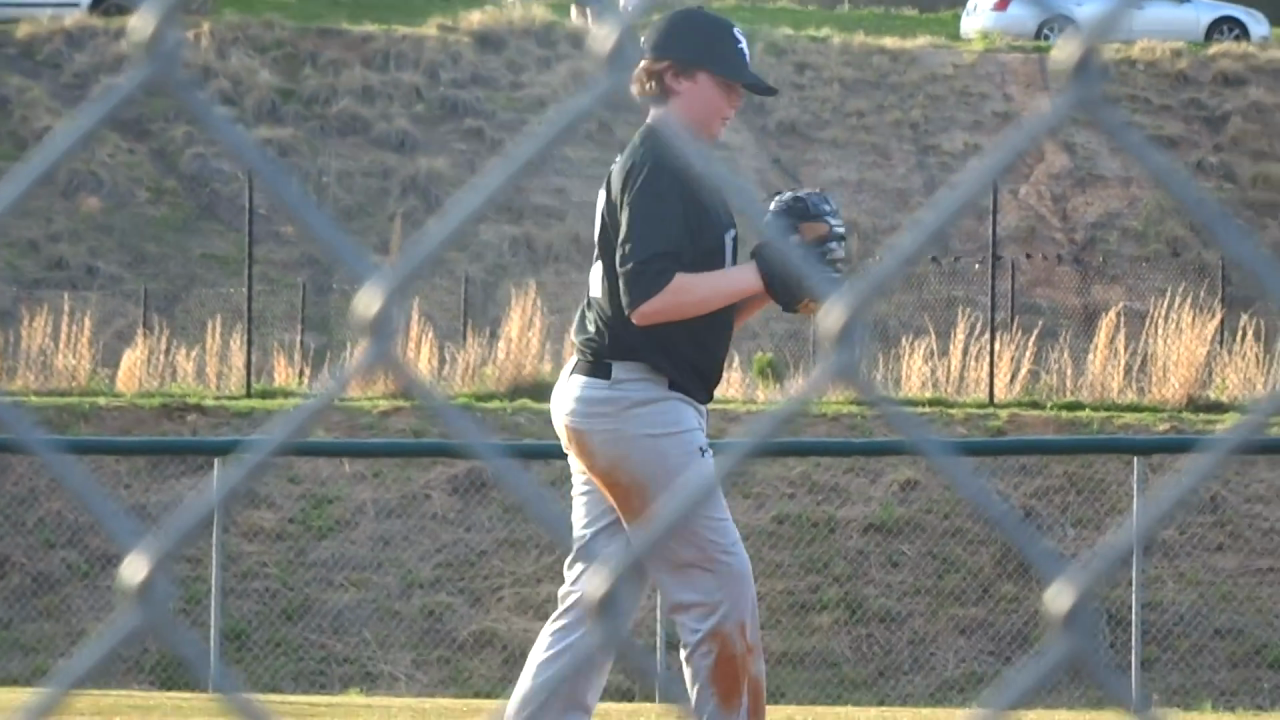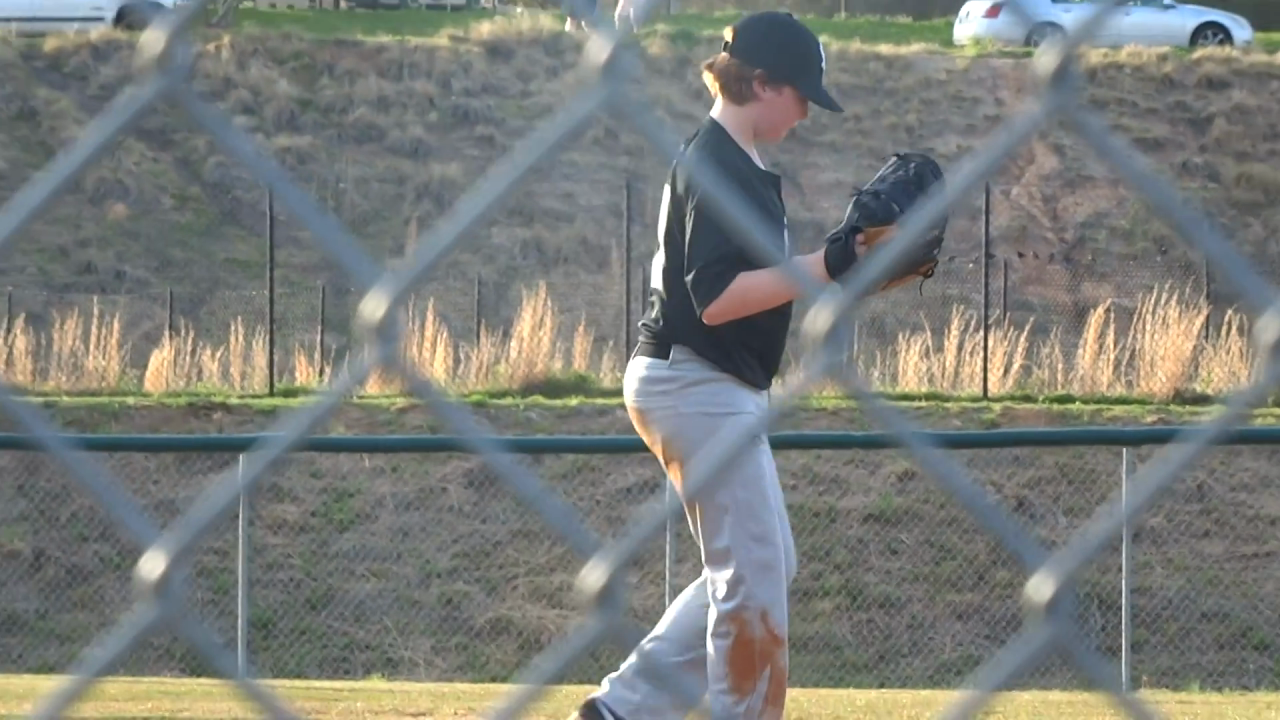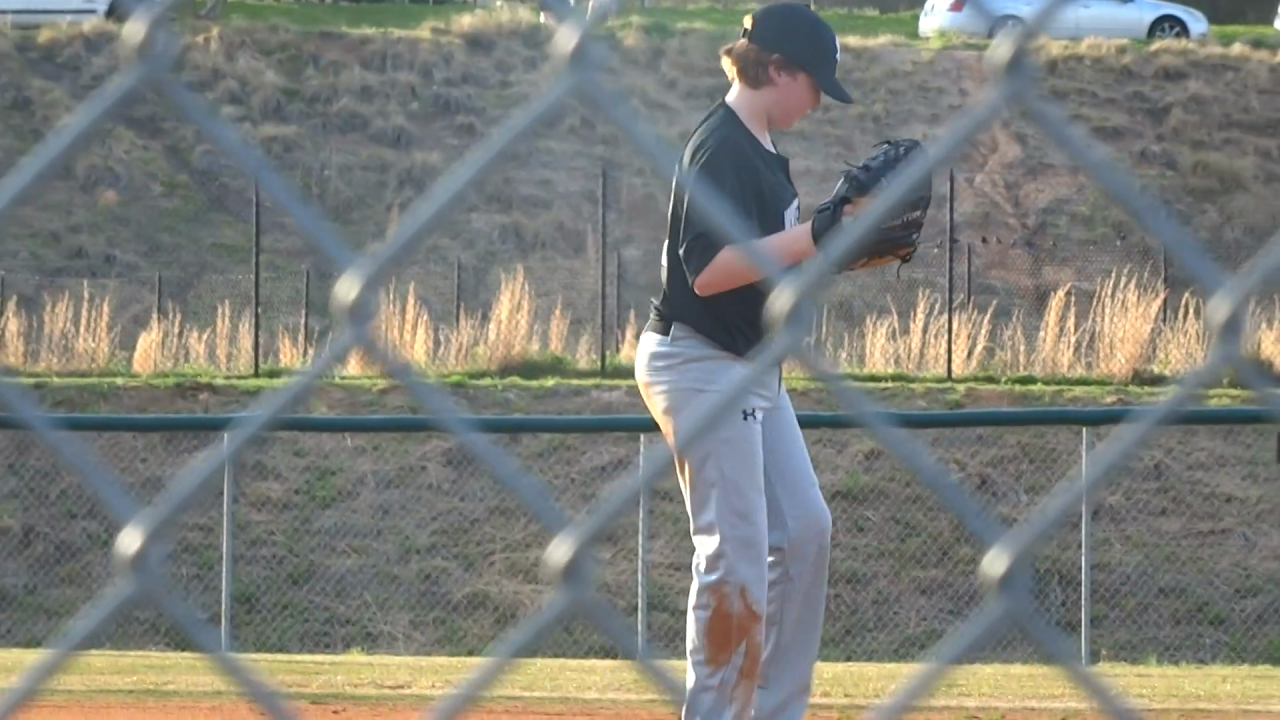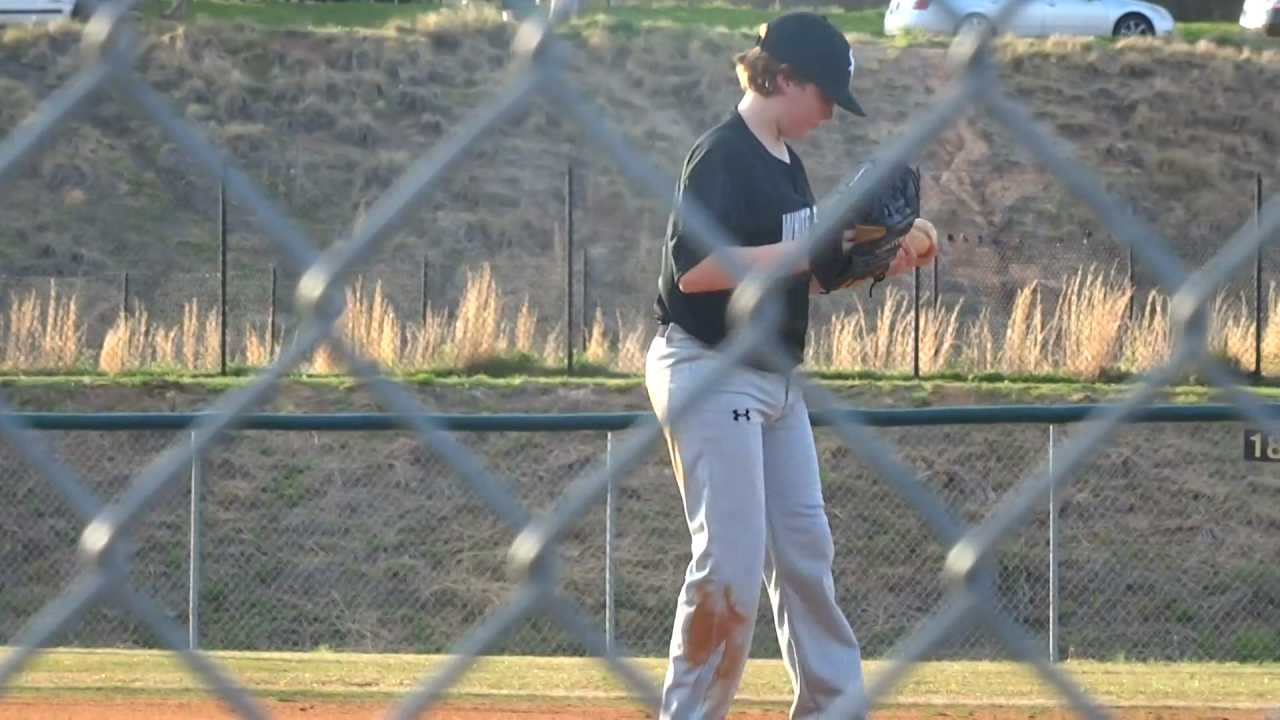
dt=0.2s
person 1, frame 1
left shoulder: (675, 171)
right shoulder: (656, 170)
left elbow: (709, 313)
right elbow: (650, 299)
left wrist: (769, 283)
right wrist: (761, 274)
left hip: (613, 403)
right hip: (638, 405)
left knee: (594, 597)
right knee: (720, 591)
person 1, frame 2
left shoulder: (733, 163)
right shoulder: (717, 166)
left elbow: (757, 284)
right elbow: (717, 299)
left wrist: (839, 260)
right wrist: (826, 264)
left hip: (695, 388)
right hip: (697, 388)
left knee: (759, 566)
right knee: (755, 576)
person 1, frame 3
left shoulder: (755, 150)
right shoulder: (721, 147)
right elbow: (708, 270)
right wrist: (815, 237)
left hip: (745, 369)
right hip: (700, 364)
left knee: (803, 529)
right knee: (736, 551)
person 1, frame 4
left shoulder: (786, 163)
right shoulder: (722, 155)
right elbow: (693, 269)
left hip: (774, 376)
right hip: (707, 371)
left knee: (805, 548)
right knee: (731, 557)
